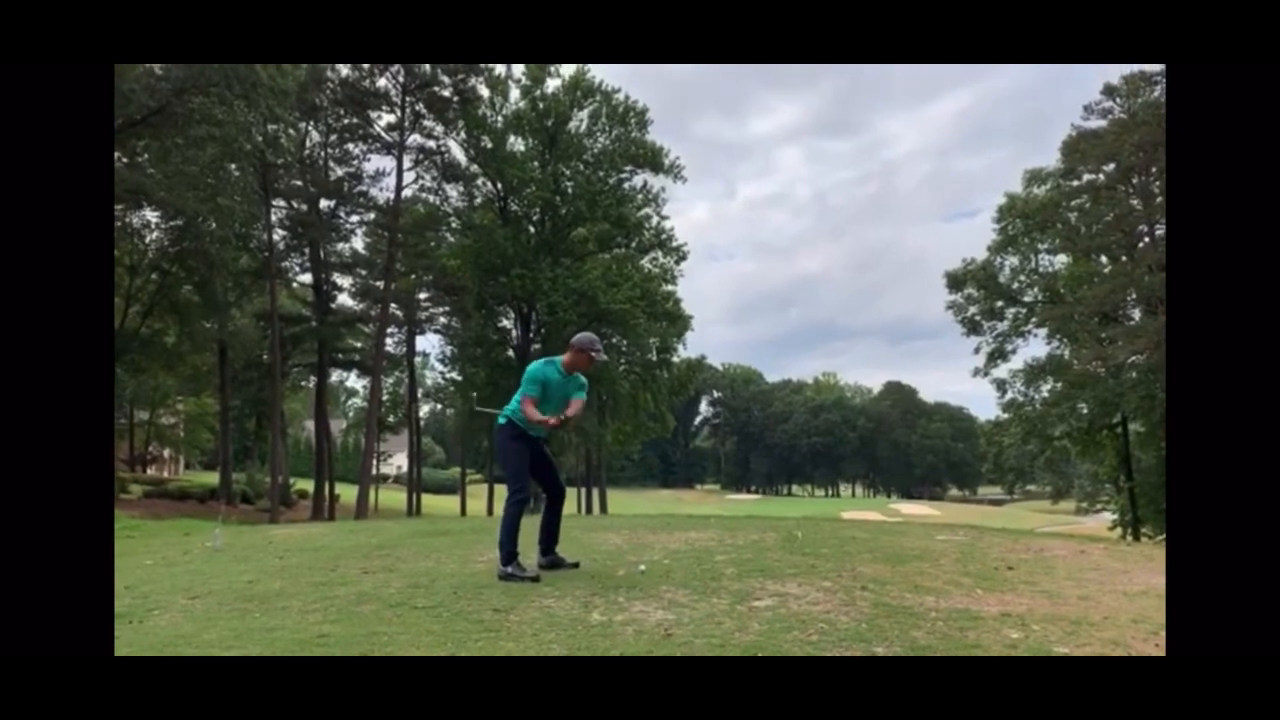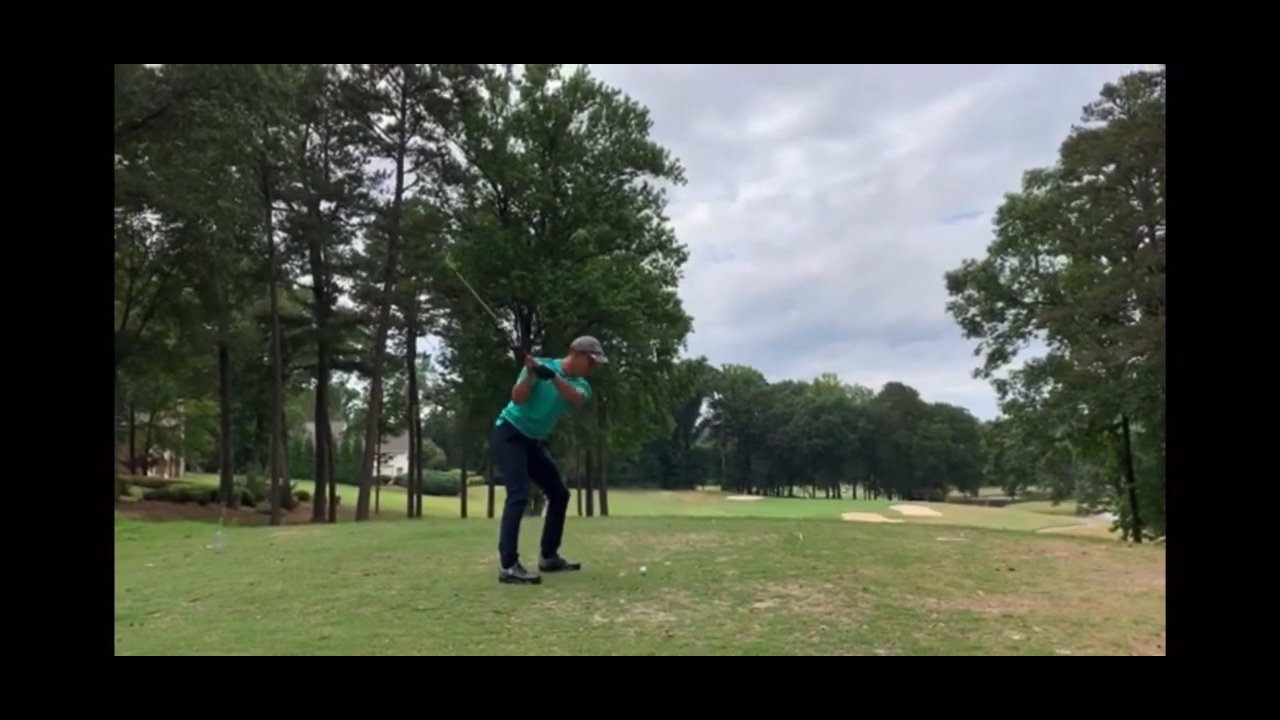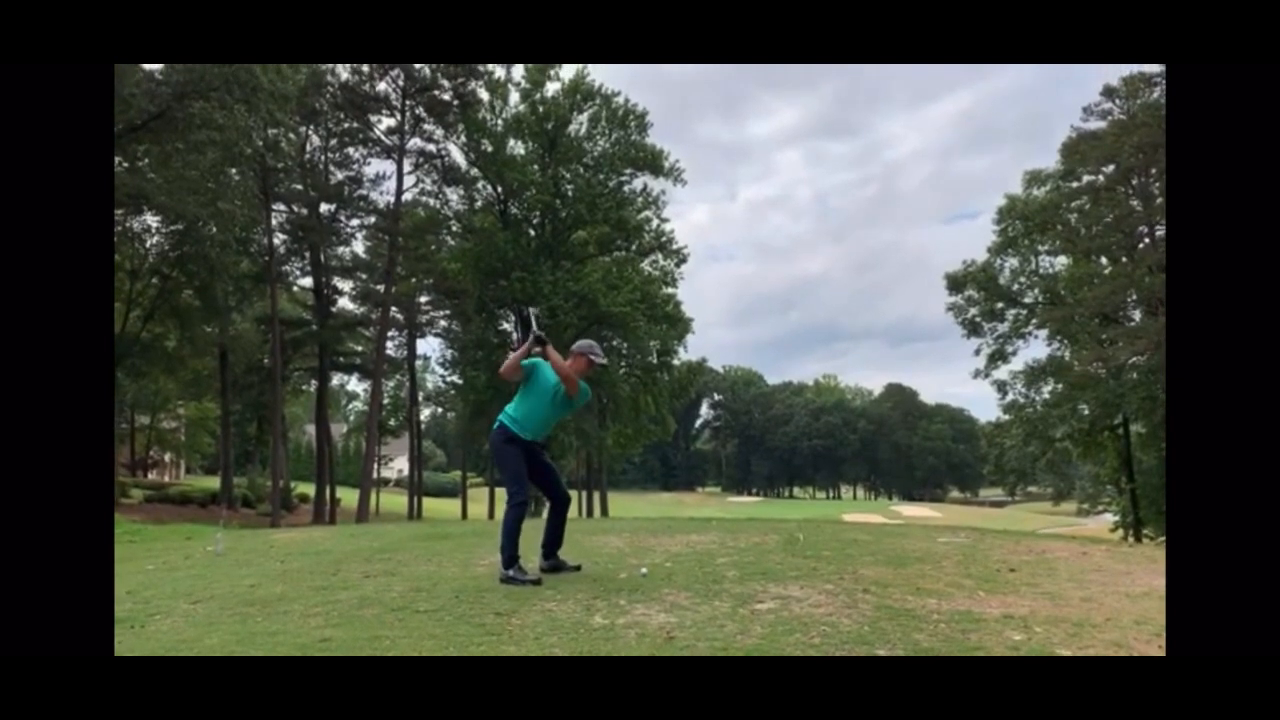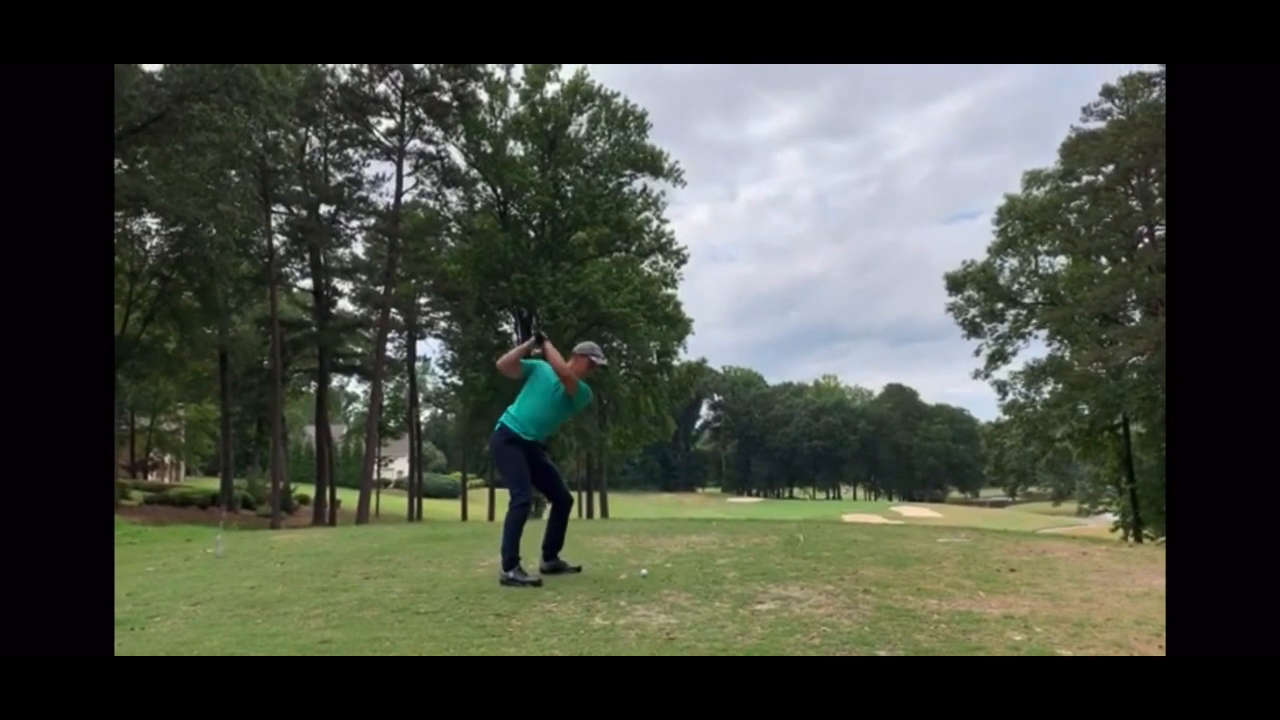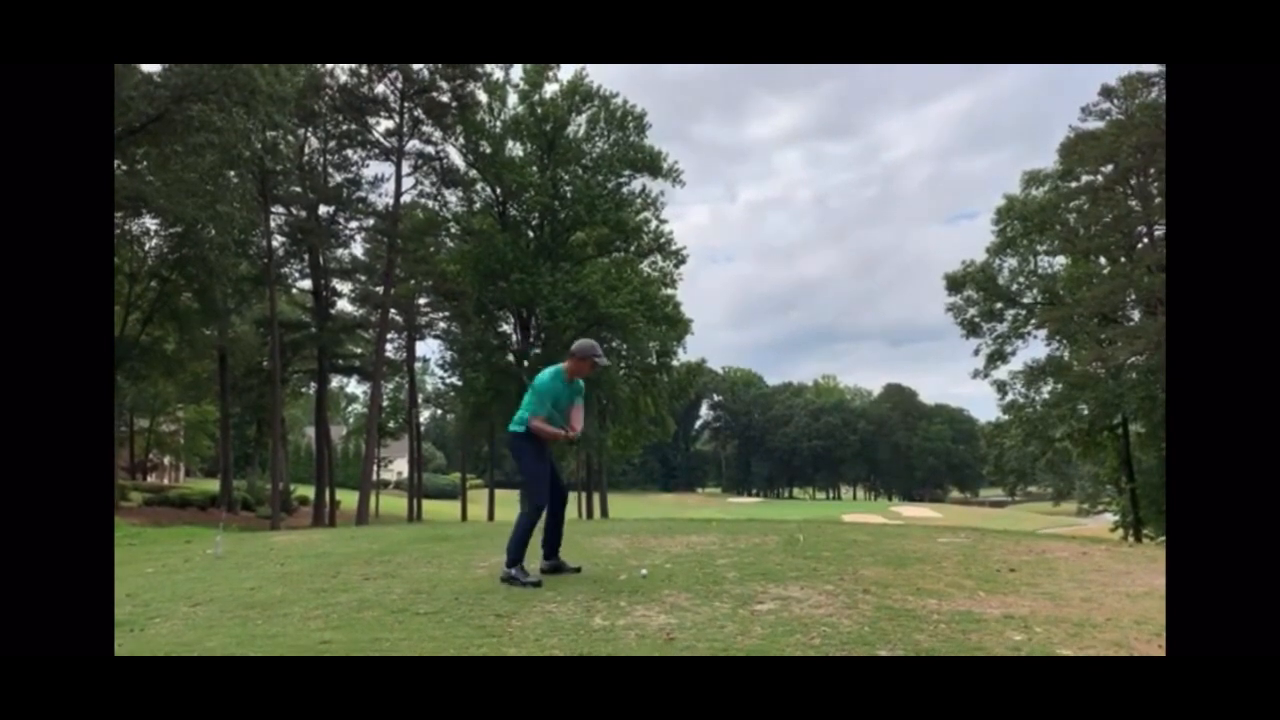
dt=0.2s
person 1, frame 1
left shoulder: (580, 383)
right shoulder: (540, 368)
left elbow: (576, 407)
right elbow: (527, 407)
left wrist: (564, 418)
right wrist: (544, 420)
left hip: (534, 438)
right hip: (512, 432)
left knee: (556, 491)
right knee: (520, 494)
left ankle: (547, 554)
right ankle: (507, 563)
person 1, frame 2
left shoulder: (582, 387)
right shoulder: (538, 365)
left elbow: (573, 397)
right elbow: (517, 397)
left wrist: (551, 377)
right wrist: (530, 373)
left hip: (534, 441)
right hip: (509, 434)
left knee: (559, 494)
right knee: (518, 496)
left ankle: (549, 556)
right ankle: (508, 565)
person 1, frame 3
left shoulder: (582, 391)
right shoulder: (537, 366)
left elbow: (566, 377)
right elbow: (505, 372)
left wrist: (546, 346)
right wrist: (529, 346)
left hip: (532, 445)
right hip: (507, 437)
left knee: (561, 497)
right knee: (519, 497)
left ankle: (549, 558)
right ankle: (509, 567)
person 1, frame 4
left shoulder: (582, 392)
right shoulder: (538, 368)
left elbow: (564, 374)
right elbow: (502, 366)
left wrist: (546, 343)
right wrist: (531, 343)
left hip: (533, 446)
right hip: (508, 438)
left knee: (563, 499)
right knee: (522, 499)
left ankle: (550, 559)
right ankle: (509, 568)
person 1, frame 5
left shoulder: (576, 384)
right shoulder: (547, 382)
left elbow: (576, 413)
right elbow: (535, 425)
left wrist: (574, 431)
right wrist: (562, 434)
left hip: (537, 443)
right hip: (525, 438)
left knee: (558, 496)
right knee: (537, 499)
left ankle: (550, 558)
right ankle: (512, 566)
